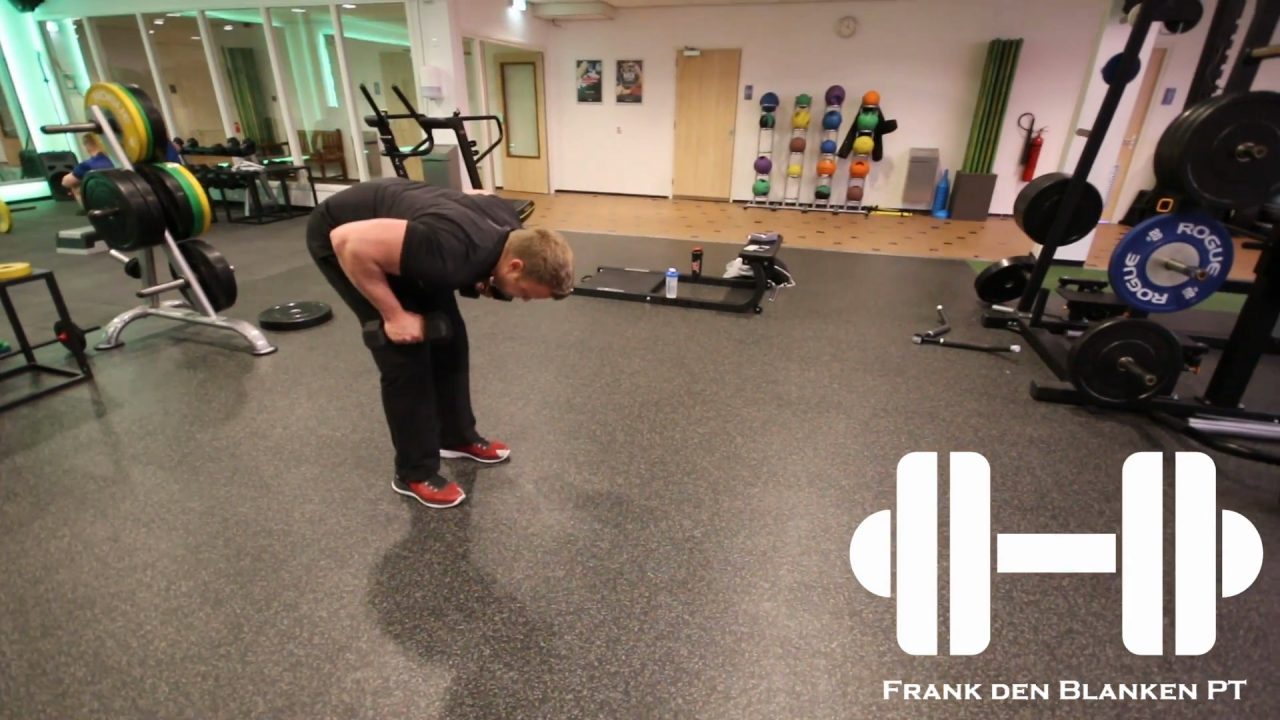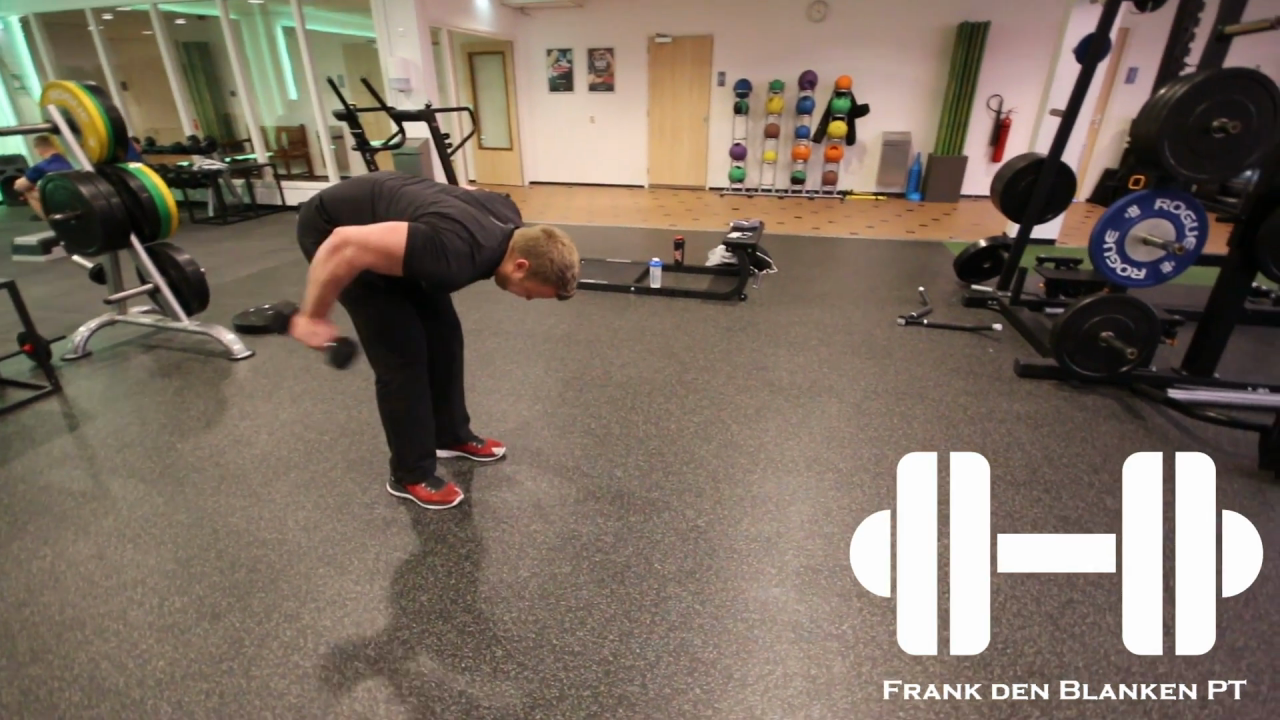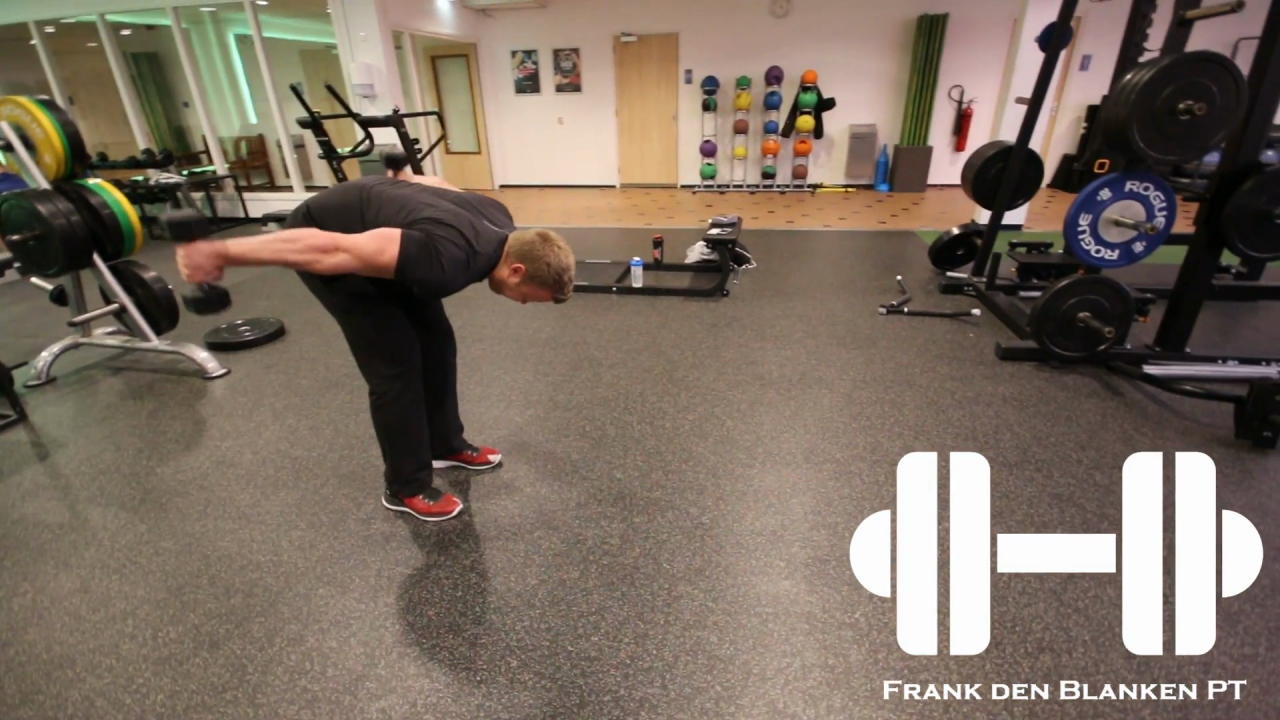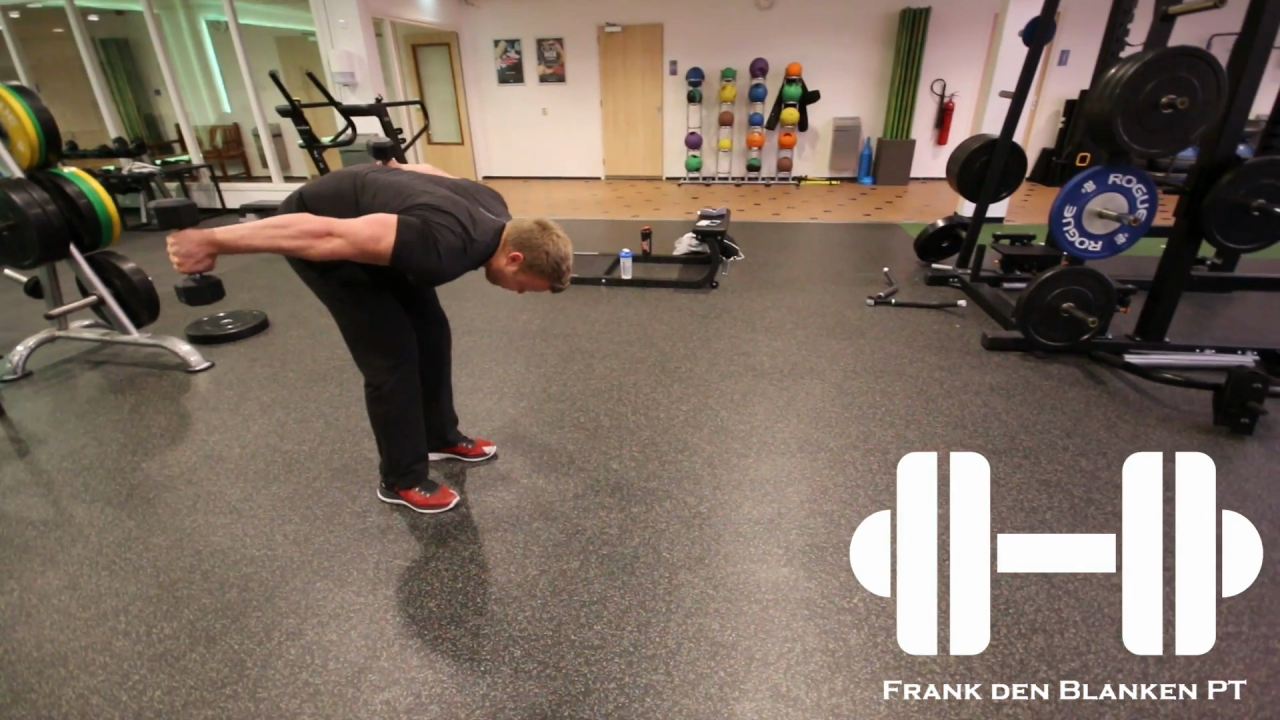
dt=0.4s
person 1, frame 1
left shoulder: (509, 227)
right shoulder: (449, 255)
left elbow: (477, 194)
right elbow: (349, 241)
left wrist: (480, 277)
right wrist: (394, 315)
left hip: (389, 215)
right hip: (339, 235)
left knee: (449, 336)
right knee: (407, 354)
left ankle: (458, 437)
right ankle: (415, 473)
person 1, frame 2
left shoulder: (508, 221)
right shoulder: (453, 257)
left elbow: (467, 192)
right elbow: (346, 244)
right wrist: (313, 317)
left hip: (382, 212)
right hip: (330, 225)
left knee: (443, 333)
right knee: (403, 351)
left ankle: (451, 436)
right ankle: (411, 475)
person 1, frame 3
left shoulder: (498, 224)
right shoulder: (447, 261)
left elbow: (432, 183)
right elbow: (329, 250)
left wrist: (403, 179)
right wrist: (218, 254)
left hip: (365, 215)
right hip: (328, 235)
left knee: (436, 342)
right knee: (396, 362)
left ankle: (446, 445)
right ankle: (408, 487)
person 1, frame 4
left shoulder: (493, 212)
right shoulder: (444, 247)
left elbow: (423, 170)
right elbow: (324, 234)
left wrist: (393, 166)
right wrist: (212, 242)
left hip: (361, 202)
right hip: (321, 226)
left knee: (431, 332)
right knee: (393, 354)
left ankle: (440, 437)
right ankle: (402, 480)
